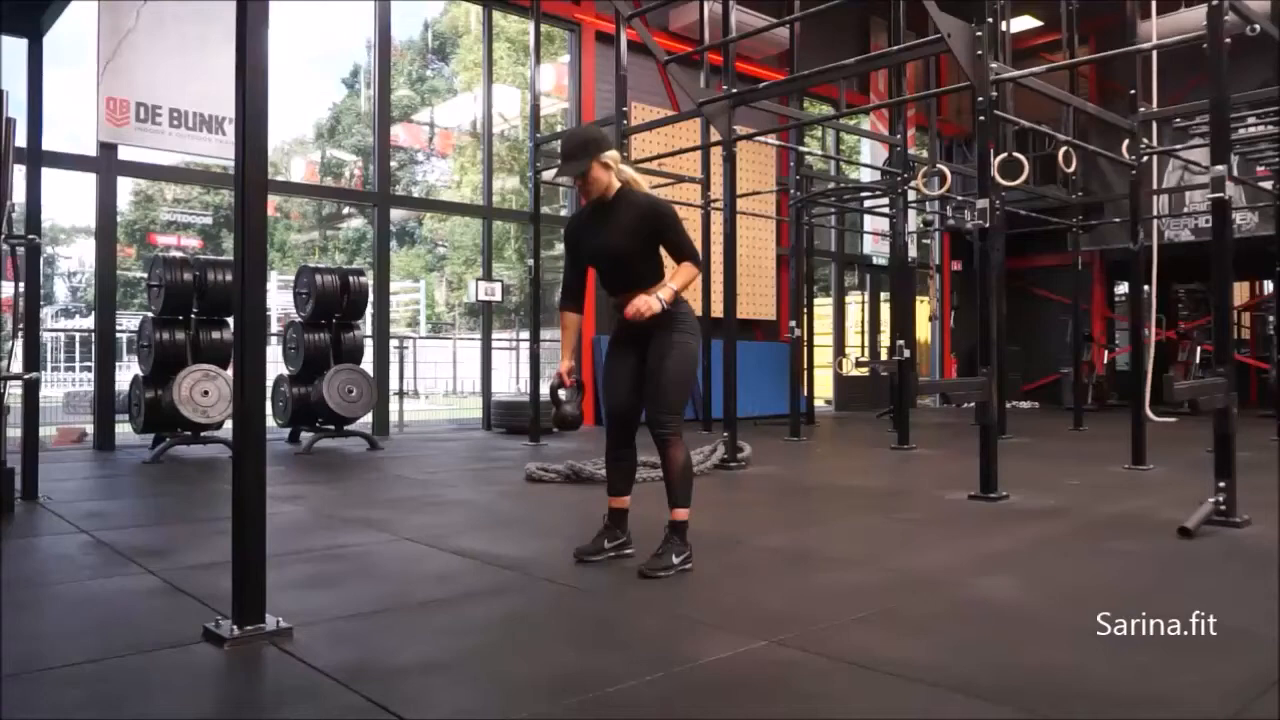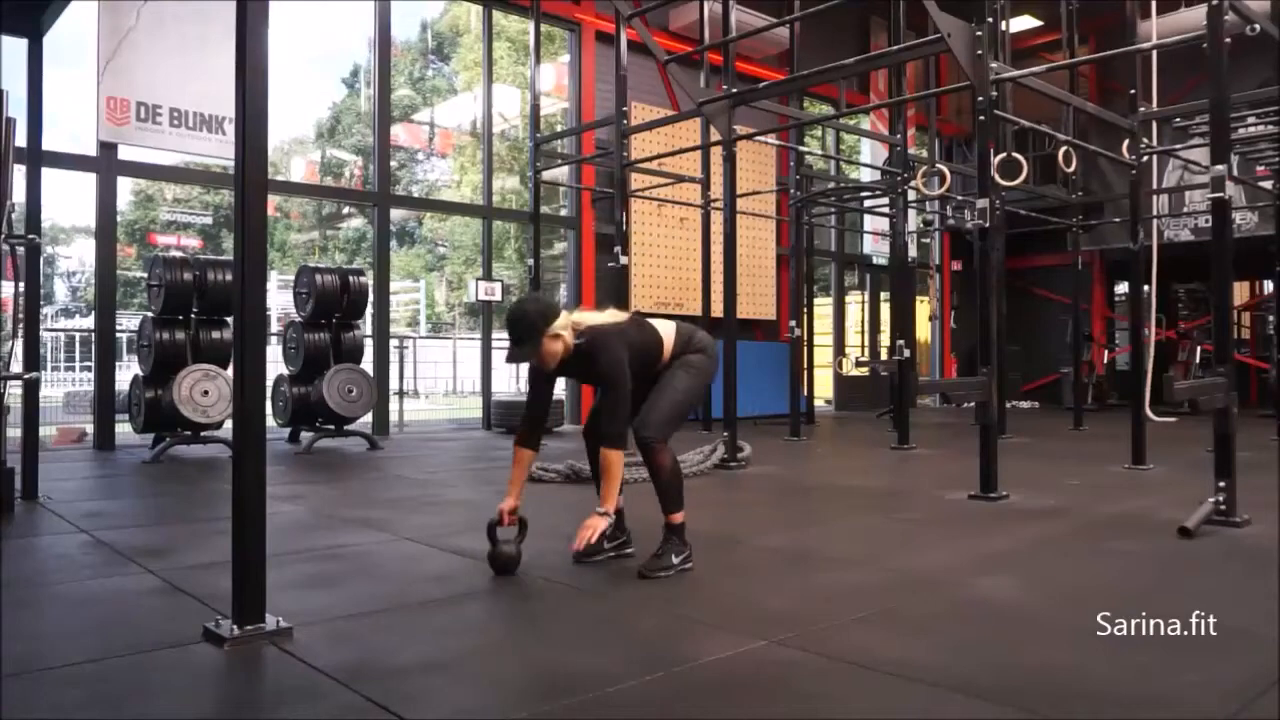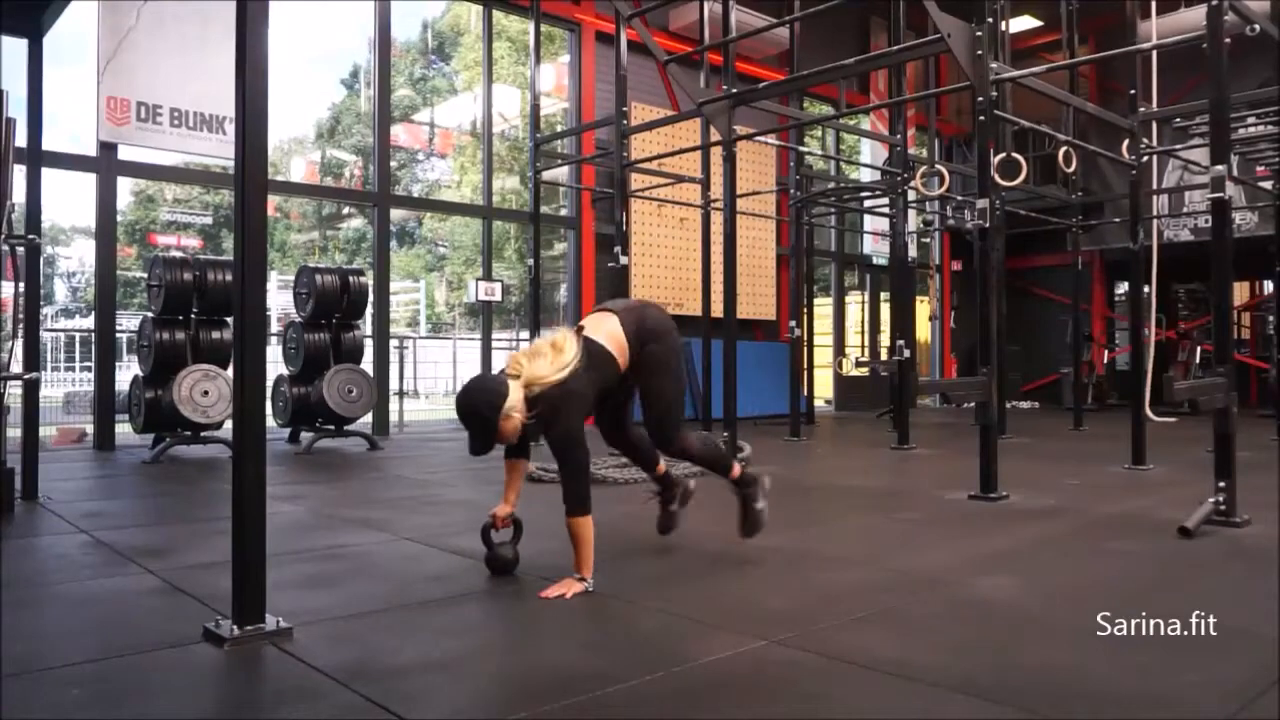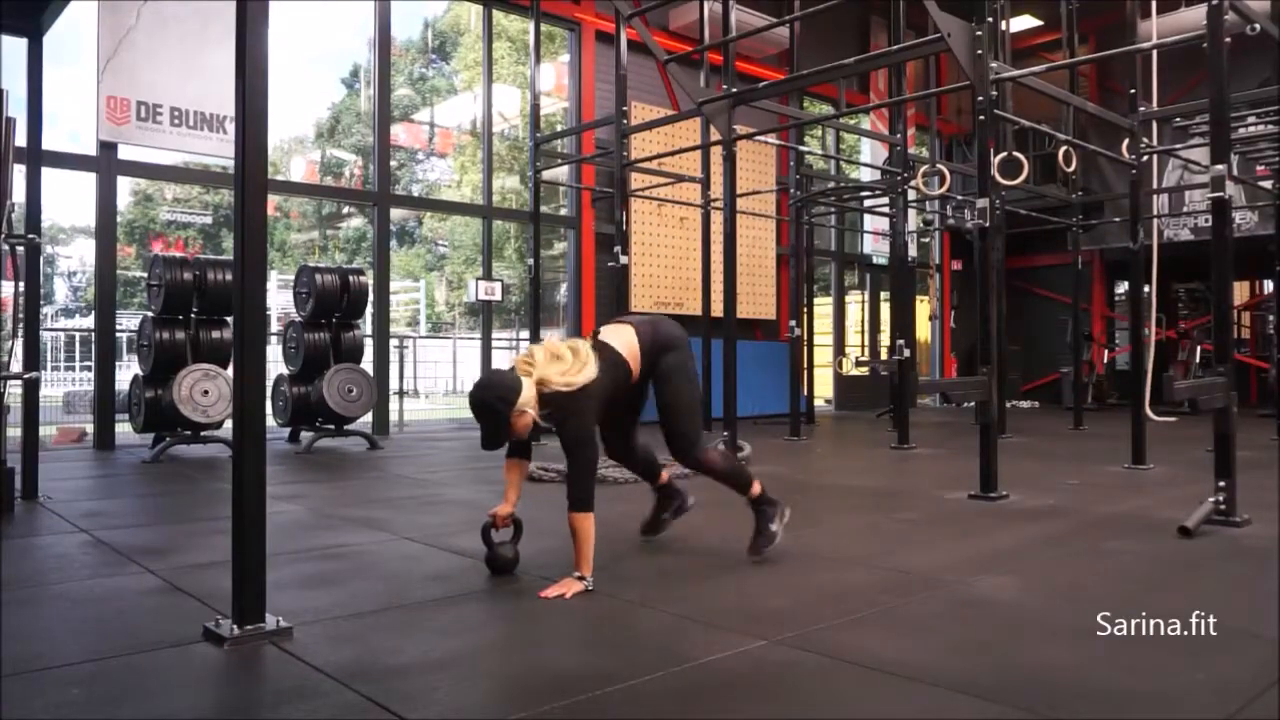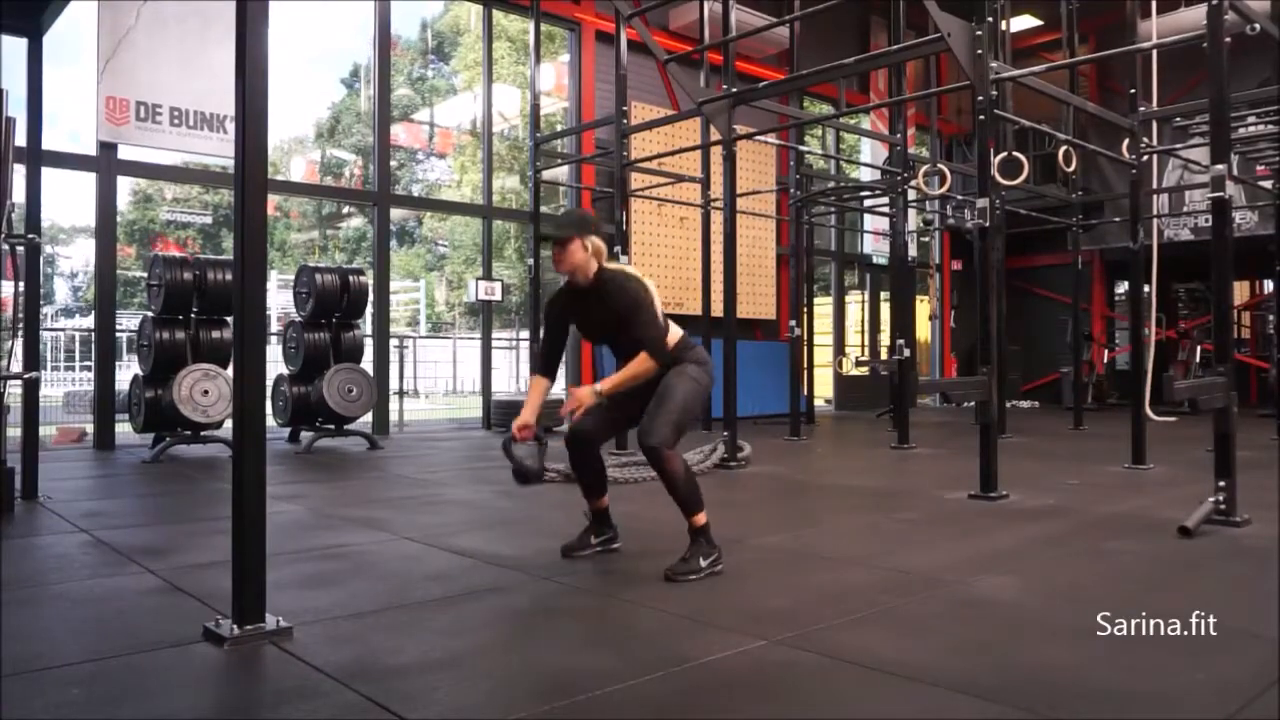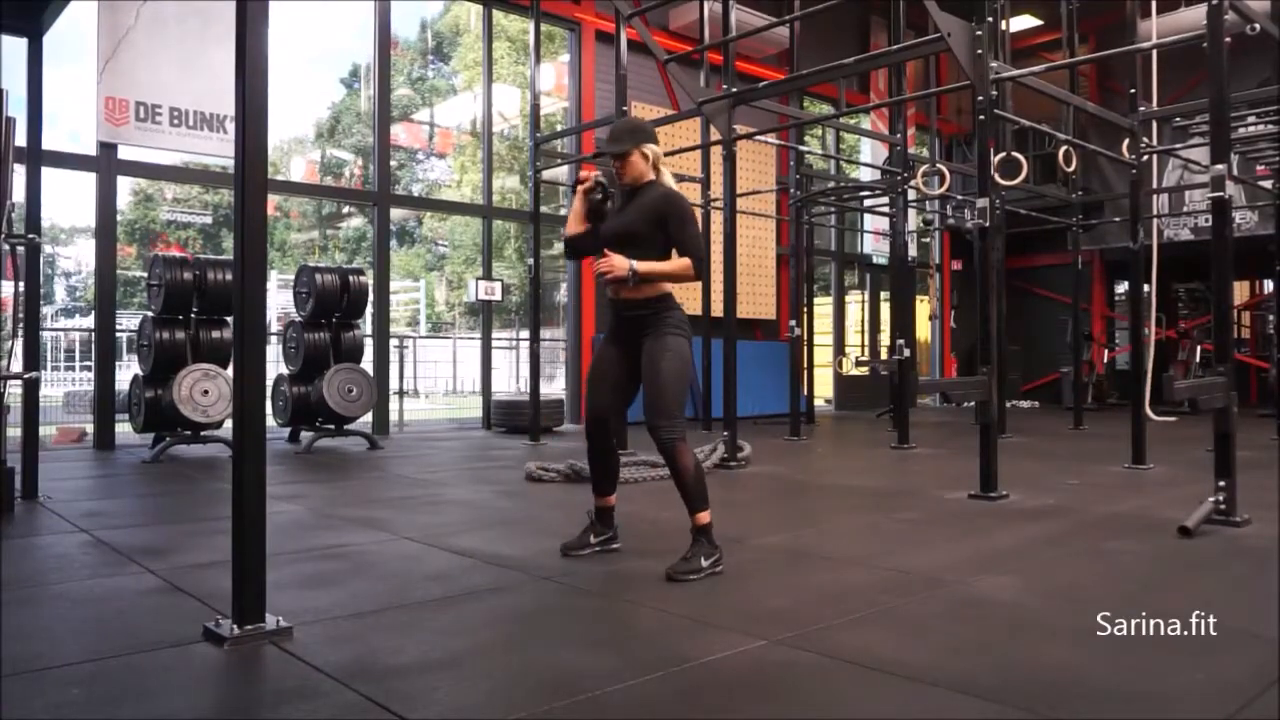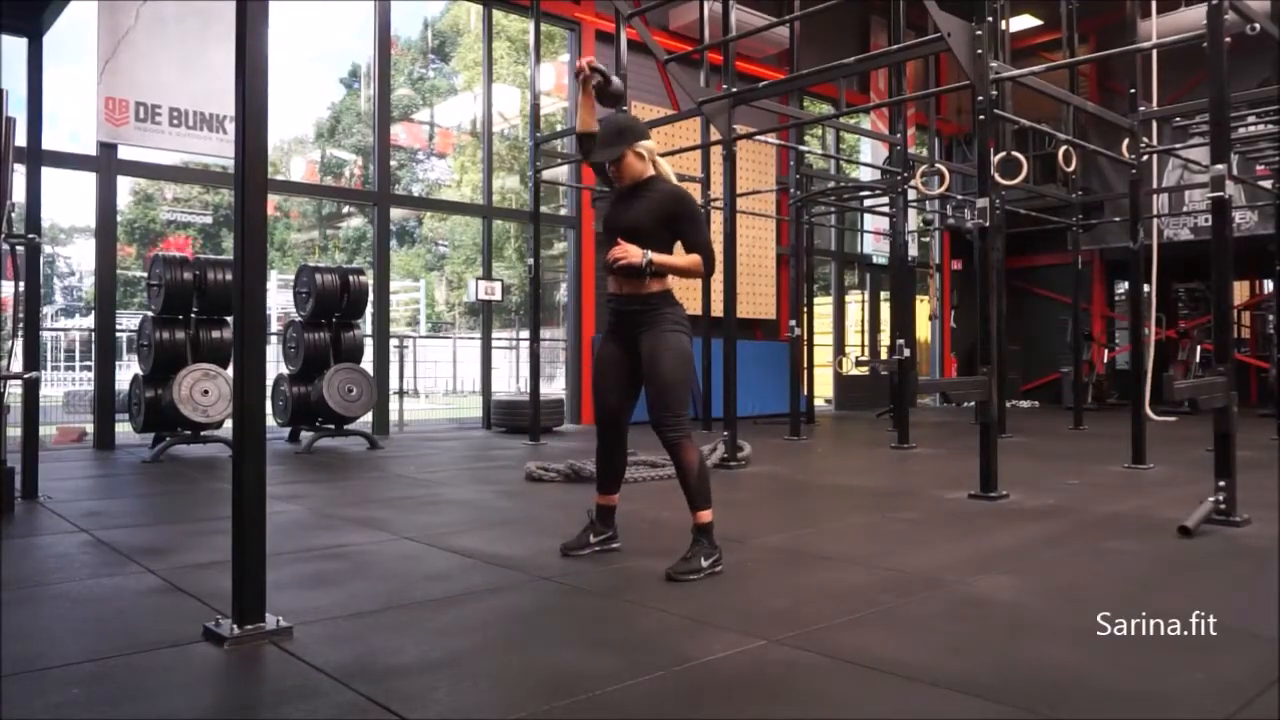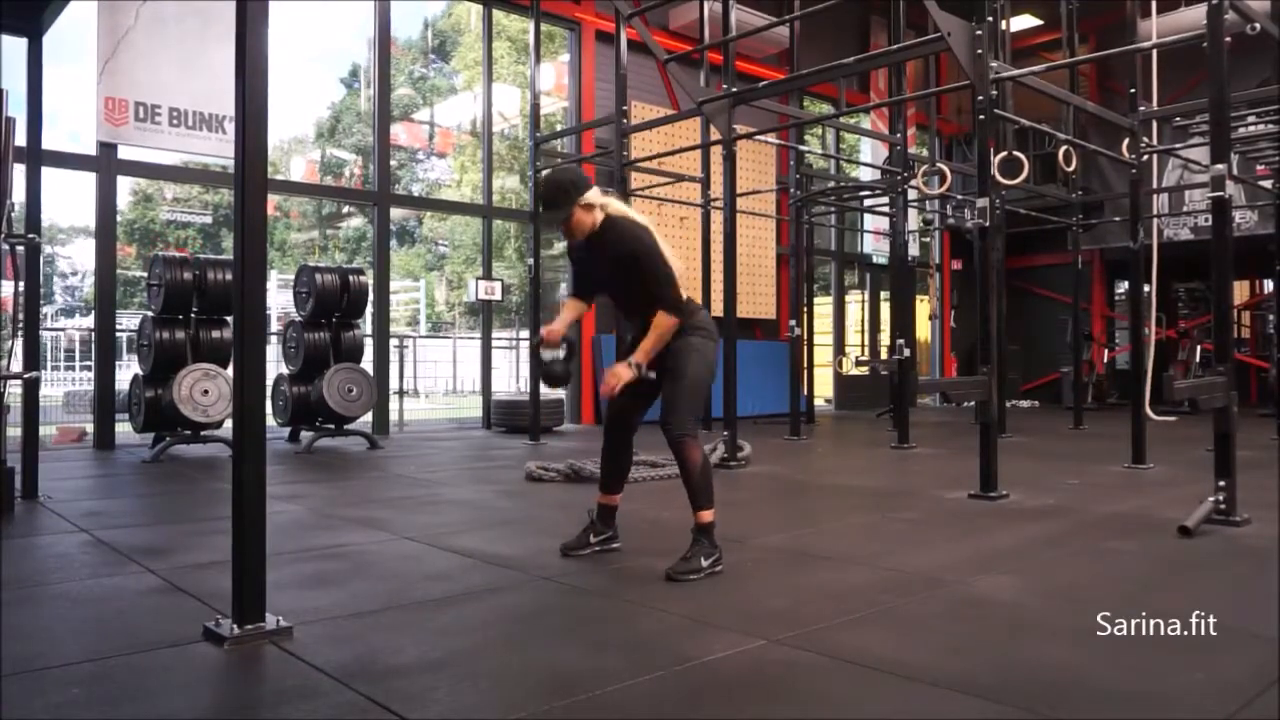
dt=0.5s
person 1, frame 1
left shoulder: (647, 207)
right shoulder: (579, 225)
left elbow: (690, 260)
right elbow: (572, 293)
left wrist: (658, 297)
right wrist: (566, 356)
left hip: (670, 325)
right hip: (627, 333)
left knee: (663, 426)
right knee: (618, 424)
left ankle: (679, 540)
right ankle: (616, 530)
person 1, frame 2
left shoulder: (603, 347)
right shoulder: (548, 355)
left elbow: (614, 431)
right elbow: (532, 425)
left wrist: (603, 511)
right wrist: (512, 496)
left hip: (691, 355)
right hip: (649, 367)
left knee: (649, 432)
right knee: (594, 433)
left ankle: (677, 543)
right ankle: (617, 533)
person 1, frame 3
left shoulder: (556, 410)
right shoulder: (510, 390)
left elbow: (576, 491)
right elbow: (515, 448)
left wrist: (583, 577)
right wrist: (508, 502)
left hip: (649, 329)
right hip: (614, 324)
left knee: (668, 436)
right knee: (616, 432)
left ankle: (747, 485)
right ankle: (671, 487)
person 1, frame 4
left shoulder: (568, 404)
right shoulder: (519, 386)
left elbow: (581, 488)
right elbow: (518, 447)
left wrist: (582, 575)
right wrist: (509, 502)
left hip: (661, 342)
right hip: (627, 339)
left knee: (686, 450)
right knee: (618, 444)
left ankle: (767, 507)
right ankle: (670, 495)
person 1, frame 5
left shoulder: (621, 287)
right shoulder: (563, 301)
left elbow: (655, 352)
right elbow: (546, 363)
left wrist: (598, 392)
right wrist: (529, 413)
left hip: (685, 363)
right hip: (639, 372)
left knee: (655, 440)
right knee: (580, 436)
left ankle: (705, 548)
right ankle: (602, 528)
person 1, frame 6
left shoulder: (667, 200)
right shoulder: (619, 205)
left elbow: (695, 264)
right elbow: (575, 248)
left wrist: (633, 268)
right wrist: (582, 196)
left hip: (661, 324)
right hip: (620, 326)
left knee: (666, 431)
right knee: (597, 424)
left ankle: (706, 544)
right ankle: (604, 526)
person 1, frame 7
left shoulder: (672, 197)
right shoulder: (621, 188)
left elbow: (703, 262)
right elbow: (587, 140)
left wrist: (646, 258)
right wrist: (587, 88)
left hip: (660, 321)
right hip: (618, 322)
left knee: (671, 427)
right knee: (609, 420)
left ankle: (706, 542)
right ankle: (604, 526)
person 1, frame 8
left shoulder: (628, 236)
right shoulder: (582, 242)
left elbow: (670, 303)
right elbow: (582, 292)
left wrist: (635, 365)
right wrist: (560, 325)
left hip: (689, 331)
right hip: (647, 333)
left knee: (678, 427)
right knee: (617, 422)
left ankle: (707, 544)
right ankle: (604, 525)
